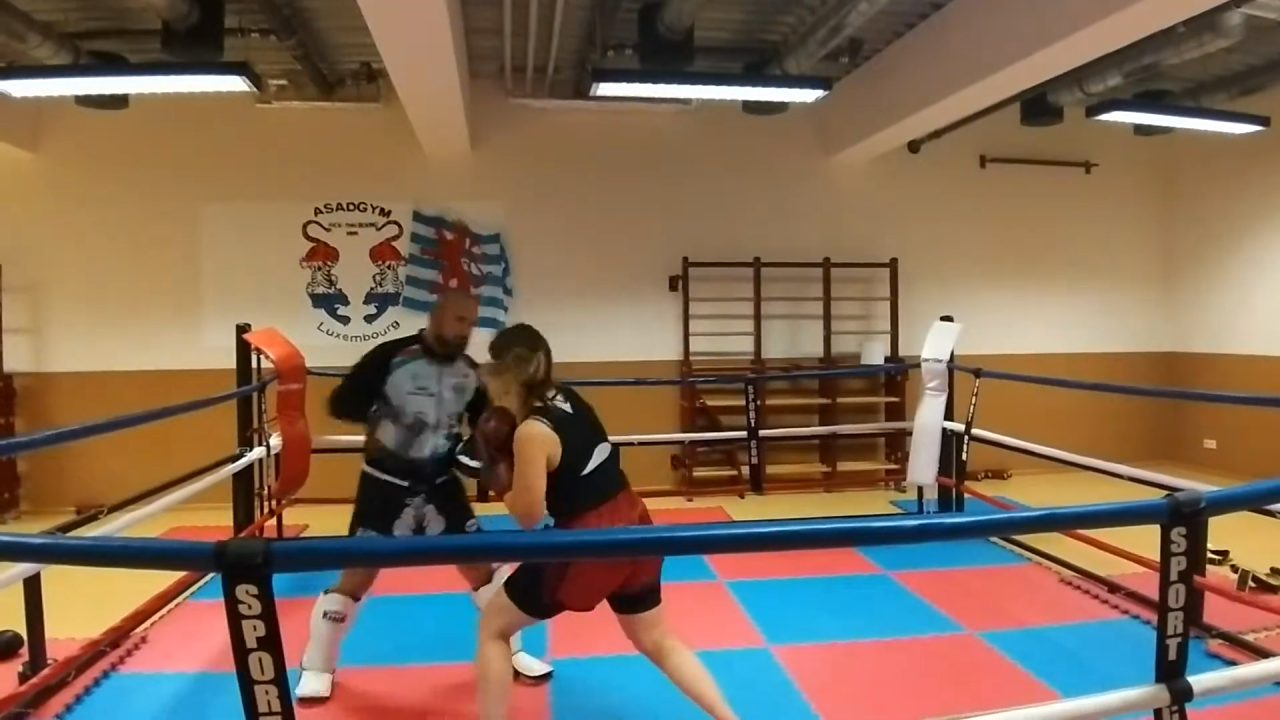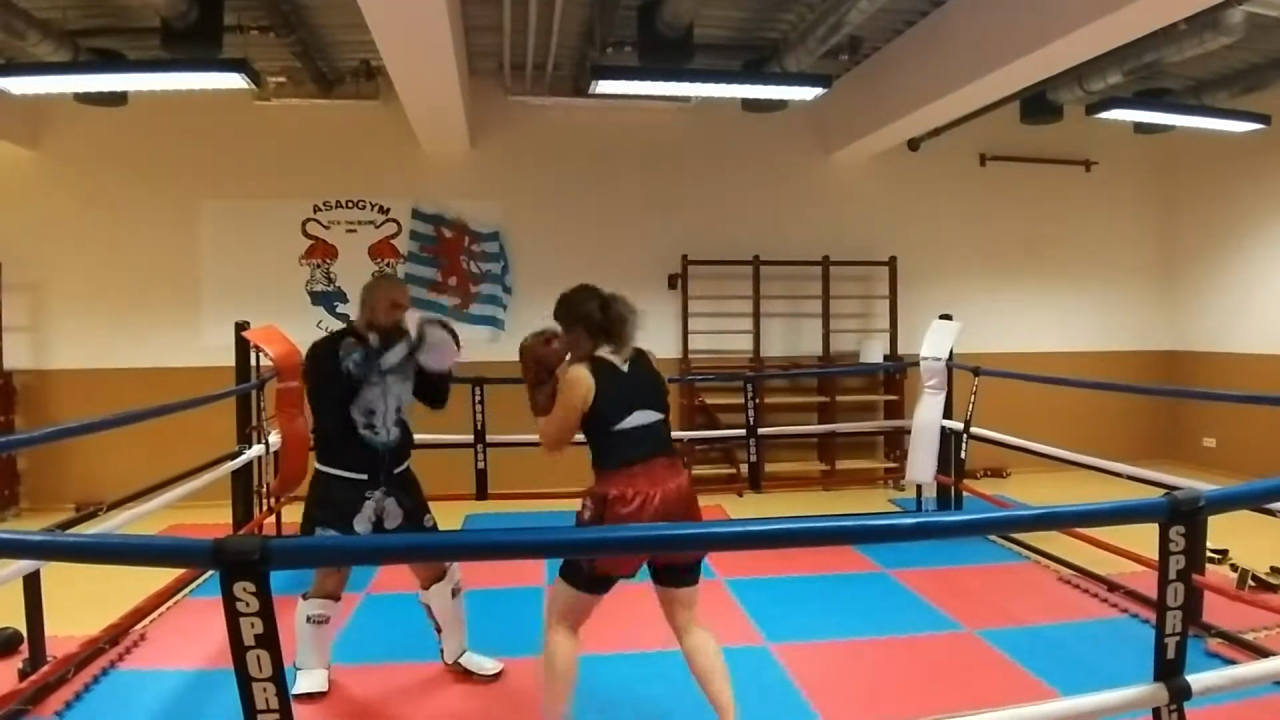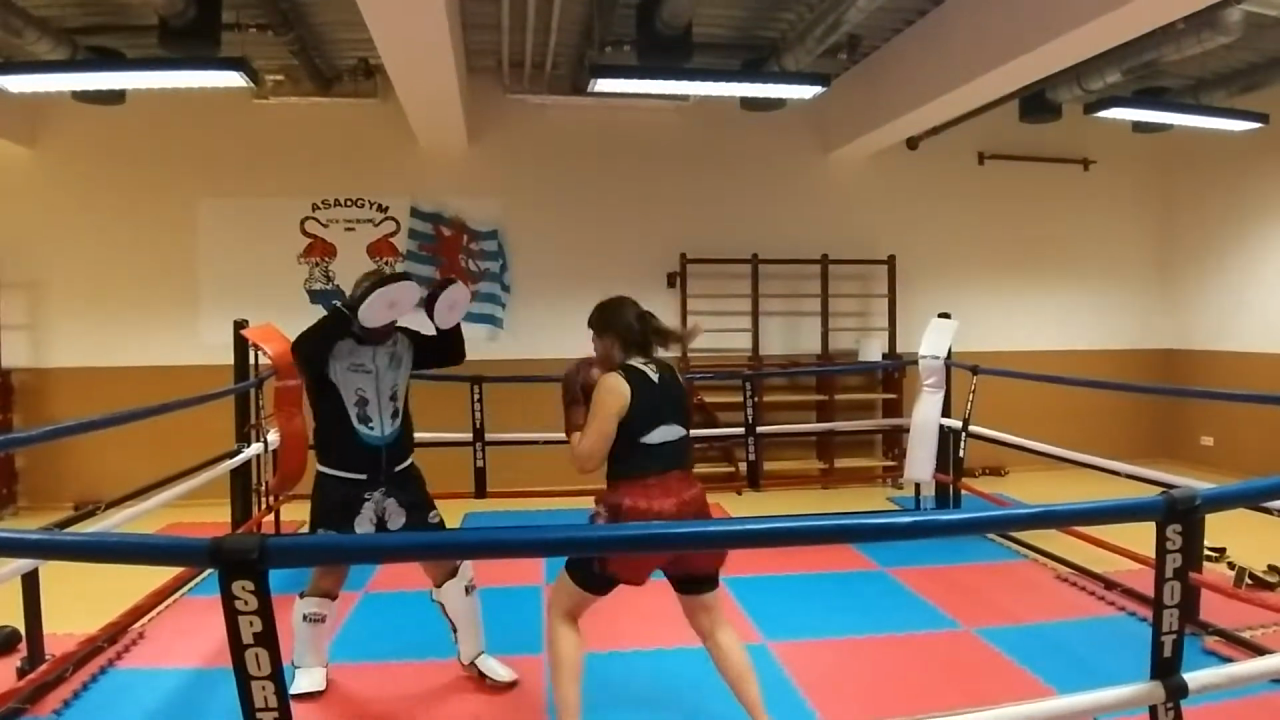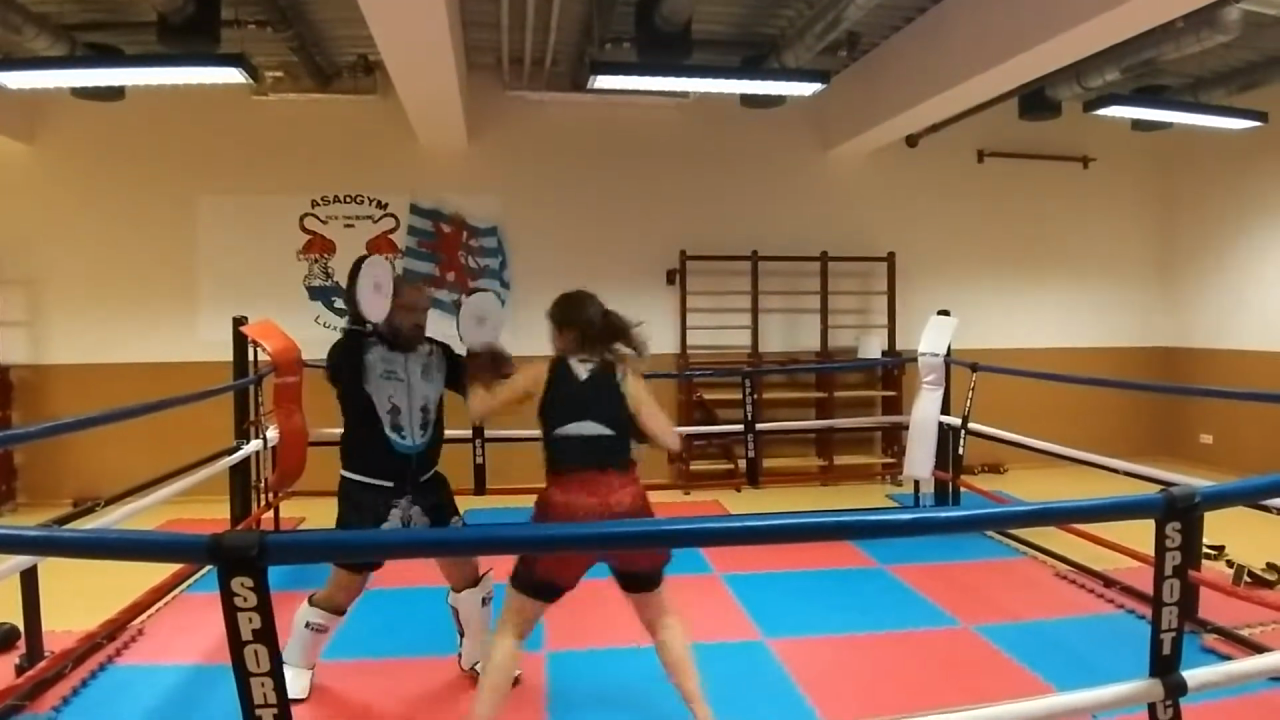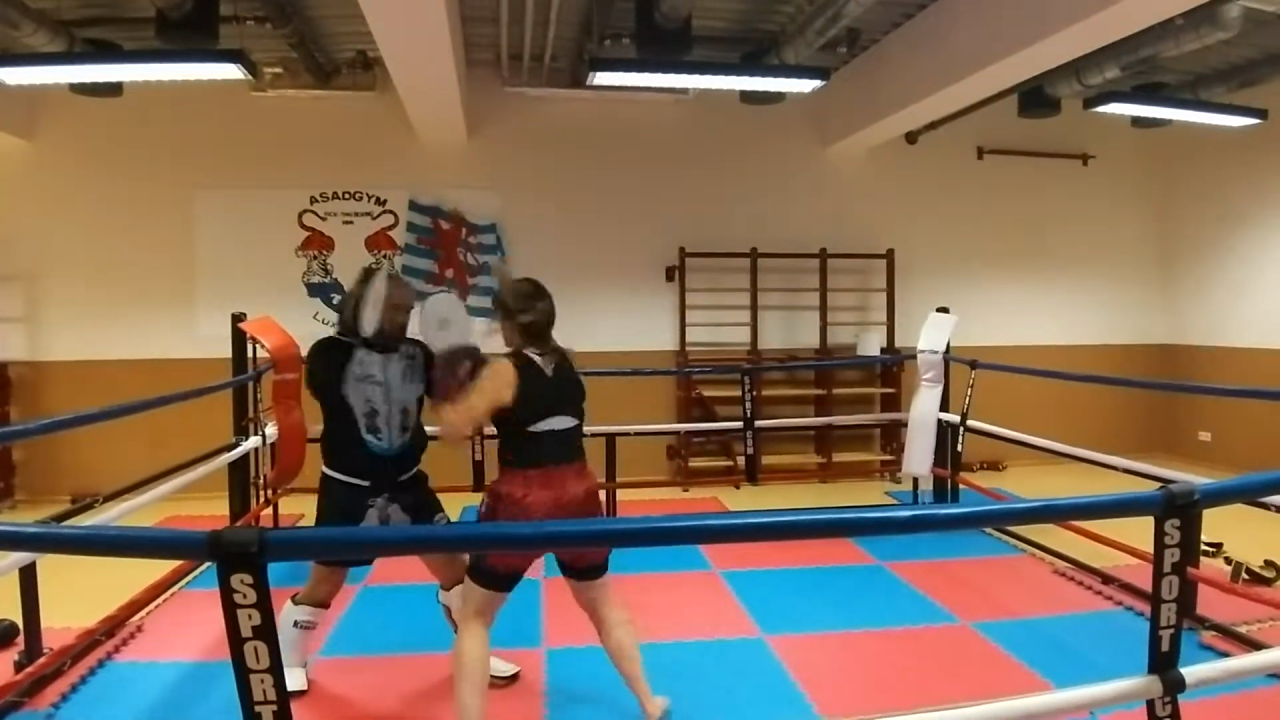
dt=0.3s
person 1, frame 1
left shoulder: (469, 372)
right shoulder: (389, 357)
left elbow: (482, 419)
right elbow: (341, 403)
right wrist: (376, 414)
left hip: (441, 486)
right hip: (386, 486)
left knee: (481, 568)
right knee: (356, 576)
left ankle: (511, 651)
right ankle: (317, 667)
person 1, frame 2
left shoulder: (404, 347)
right shoulder: (328, 351)
left elbow: (434, 398)
right elbow: (326, 402)
left wrist: (439, 365)
right wrist: (372, 362)
left hip: (395, 478)
right hip: (341, 484)
left knee: (434, 565)
right knee: (329, 577)
left ankle: (455, 651)
right ankle: (311, 667)
person 1, frame 3
left shoulder: (402, 342)
right shoulder: (324, 343)
left elbow: (452, 354)
right elbow: (303, 355)
left wrist: (445, 318)
right wrist: (349, 312)
left hip: (400, 476)
right hip: (343, 484)
left knee: (445, 563)
right knee: (327, 577)
left ankle: (473, 653)
right ankle: (309, 666)
person 1, frame 4
left shoulder: (438, 352)
right shoulder: (356, 347)
left elbow: (474, 389)
right elbow: (342, 382)
right wrist: (356, 321)
left hip: (424, 483)
right hip: (369, 489)
left knee: (467, 568)
right knee: (344, 587)
left ankle: (475, 656)
right ankle: (295, 664)
person 1, frame 5
left shoulder: (417, 354)
right shoulder: (333, 351)
right elbow: (322, 388)
right wrist: (348, 333)
left hip: (406, 483)
right hip: (349, 488)
left knee: (454, 566)
right knee: (324, 582)
right ankle: (289, 663)
person 2, frame 1
left shoulder: (532, 431)
right shoulder: (568, 397)
left elbow: (529, 516)
left wrist: (502, 466)
right hip: (631, 527)
left knee: (493, 627)
right knee: (658, 643)
person 2, frame 2
left shoulder: (579, 375)
right shoulder: (646, 362)
left elbow: (553, 440)
left wrist: (539, 383)
left hip: (619, 505)
right hip: (674, 495)
left knee: (562, 620)
right knee: (686, 622)
person 2, frame 3
left shoulder: (613, 384)
right shoulder: (671, 376)
left elbow: (586, 461)
left wrist: (576, 410)
left hip: (634, 513)
right hip: (687, 507)
left knee: (561, 612)
right knee: (713, 625)
person 2, frame 4
left shoulder: (543, 373)
right shoulder: (624, 378)
left elbow: (480, 407)
right elbow: (670, 441)
left wrist: (478, 382)
left hip: (567, 513)
right hip: (624, 508)
left knee: (510, 628)
right knee: (661, 617)
person 2, frame 5
left shoulder: (503, 371)
right shoulder: (566, 363)
left elbow: (453, 428)
left hip: (521, 505)
right hip: (577, 497)
left knee: (473, 620)
right knee: (603, 608)
